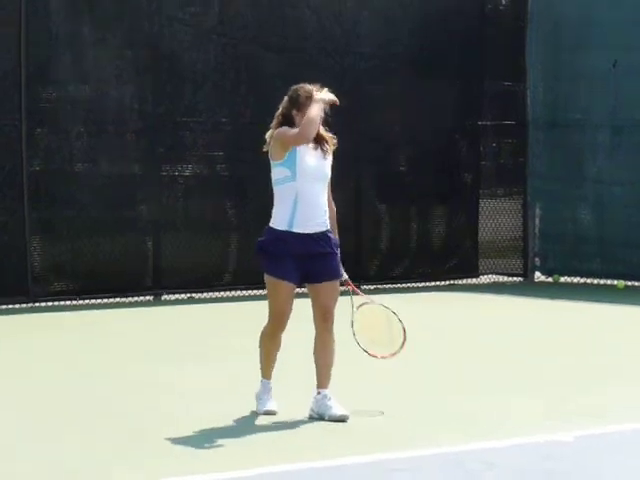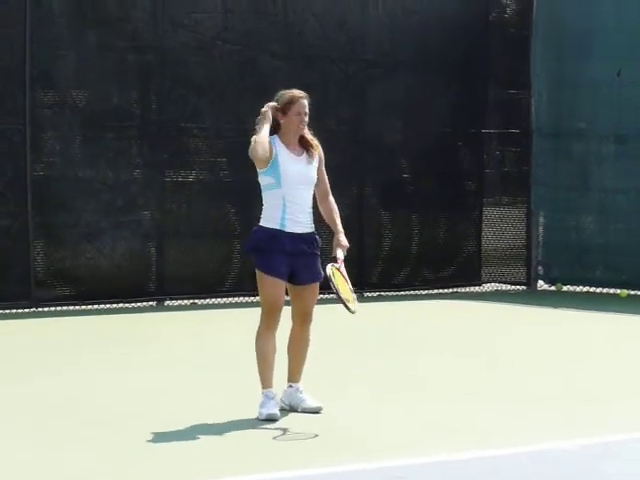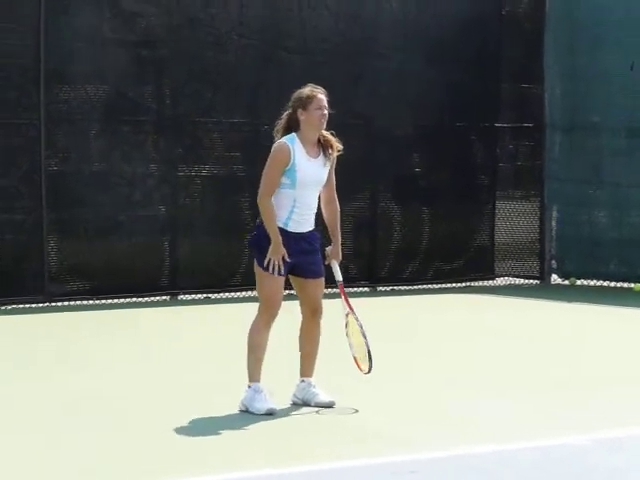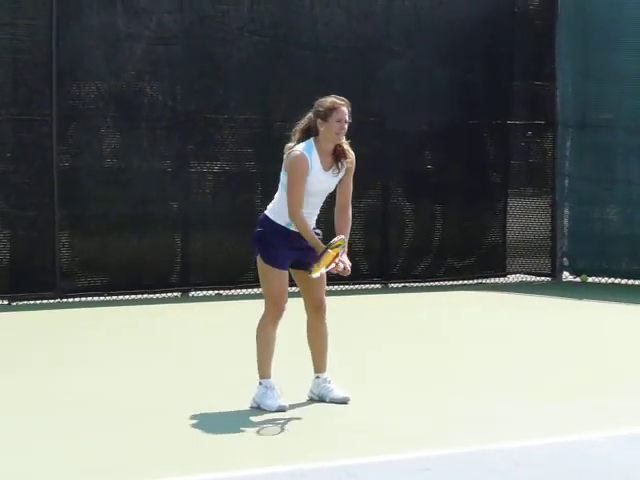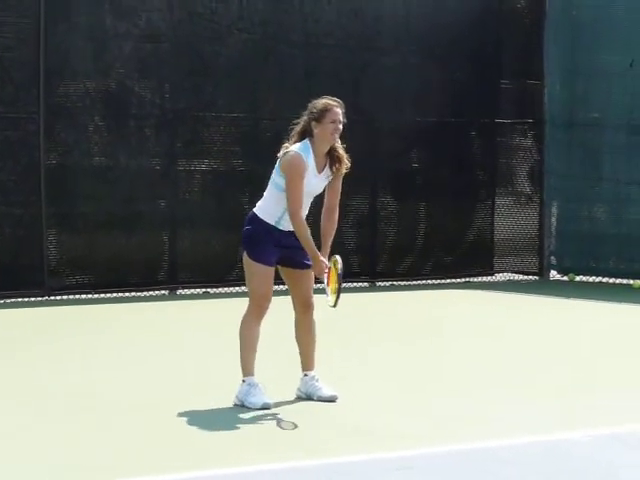
dt=1s
person 1, frame 1
left shoulder: (326, 146)
right shoulder: (280, 138)
right elbow: (305, 135)
left wrist: (335, 238)
right wrist: (317, 100)
left hip: (321, 241)
right hip: (284, 241)
left knee: (326, 320)
right knee: (277, 321)
left ankle: (322, 397)
right ankle: (266, 386)
person 1, frame 2
left shoulder: (314, 151)
right shoulder: (270, 148)
left elbow: (325, 197)
right elbow: (258, 155)
left wrist: (339, 232)
right wrist: (264, 120)
left hip: (306, 241)
right hip: (273, 240)
left knee: (304, 319)
right knee: (270, 317)
left ankle: (293, 390)
right ankle: (268, 396)
person 1, frame 3
left shoulder: (329, 150)
right shoulder: (284, 148)
left elbow: (329, 200)
right elbow: (264, 197)
left wrist: (336, 242)
right wrist: (275, 241)
left hip: (308, 238)
right hip: (276, 238)
left knee: (314, 312)
right knee: (268, 312)
left ankle: (305, 386)
right ankle: (253, 390)
person 1, frame 4
left shoulder: (346, 159)
right shoulder: (299, 156)
left elbow: (343, 207)
right elbow: (294, 213)
left wrist: (342, 250)
right wrist: (322, 250)
left hip: (307, 235)
right hip: (276, 232)
left knee: (318, 308)
right knee: (275, 309)
left ankle: (320, 381)
right ankle: (265, 387)
person 1, frame 5
left shoulder: (338, 160)
right shoulder: (296, 158)
left elbow: (331, 209)
right elbow: (295, 214)
left wrist: (324, 253)
right wrist: (315, 257)
left hip: (293, 235)
right hip: (263, 230)
left knee: (306, 307)
right knee: (258, 306)
left ankle: (308, 379)
right ankle: (248, 385)
